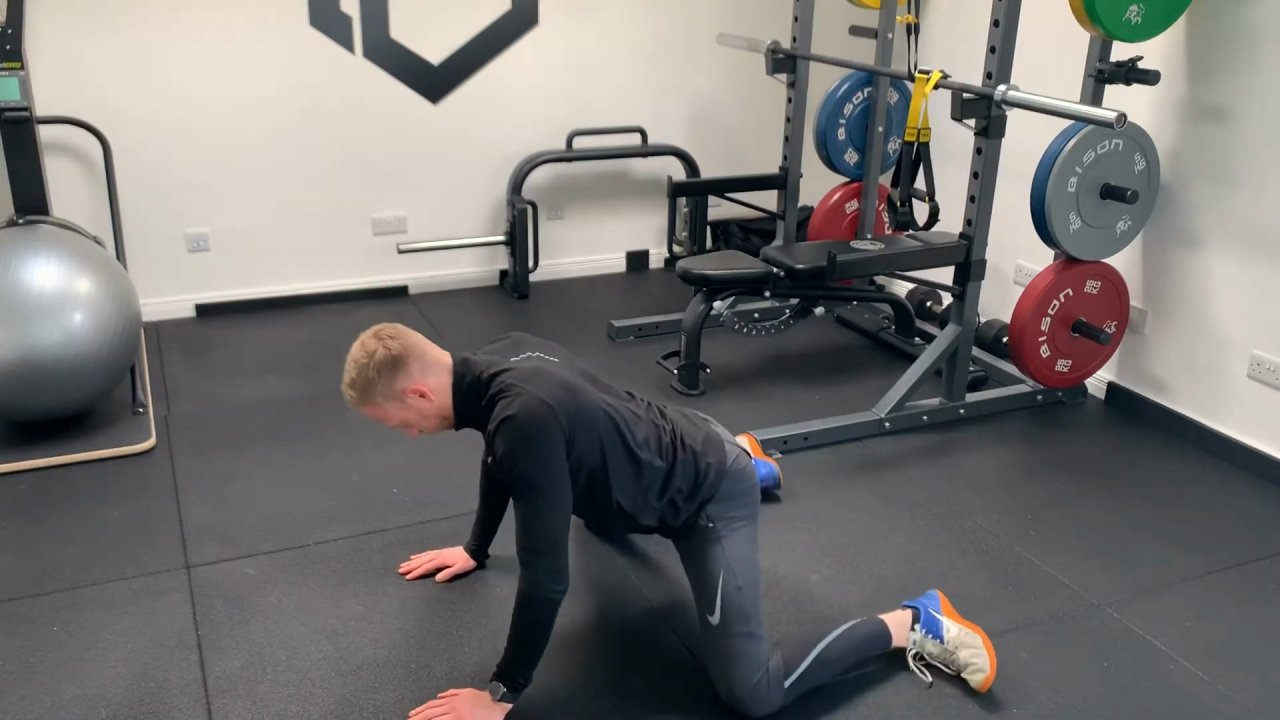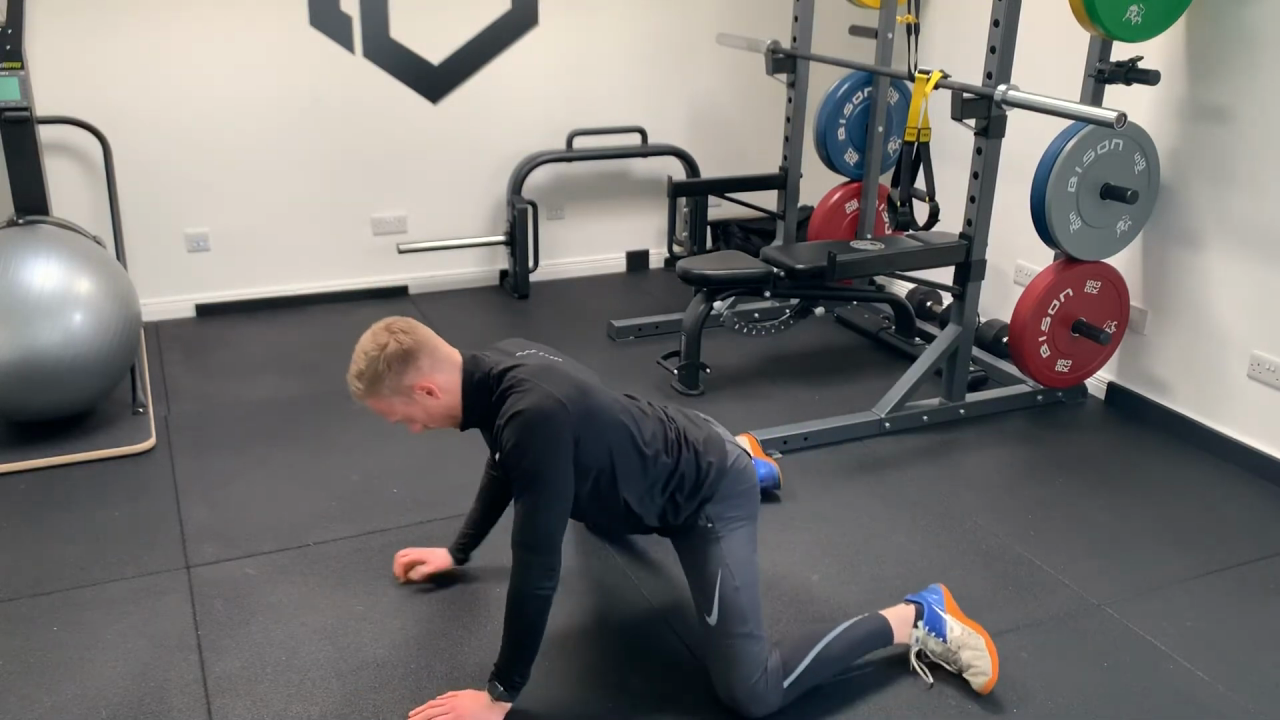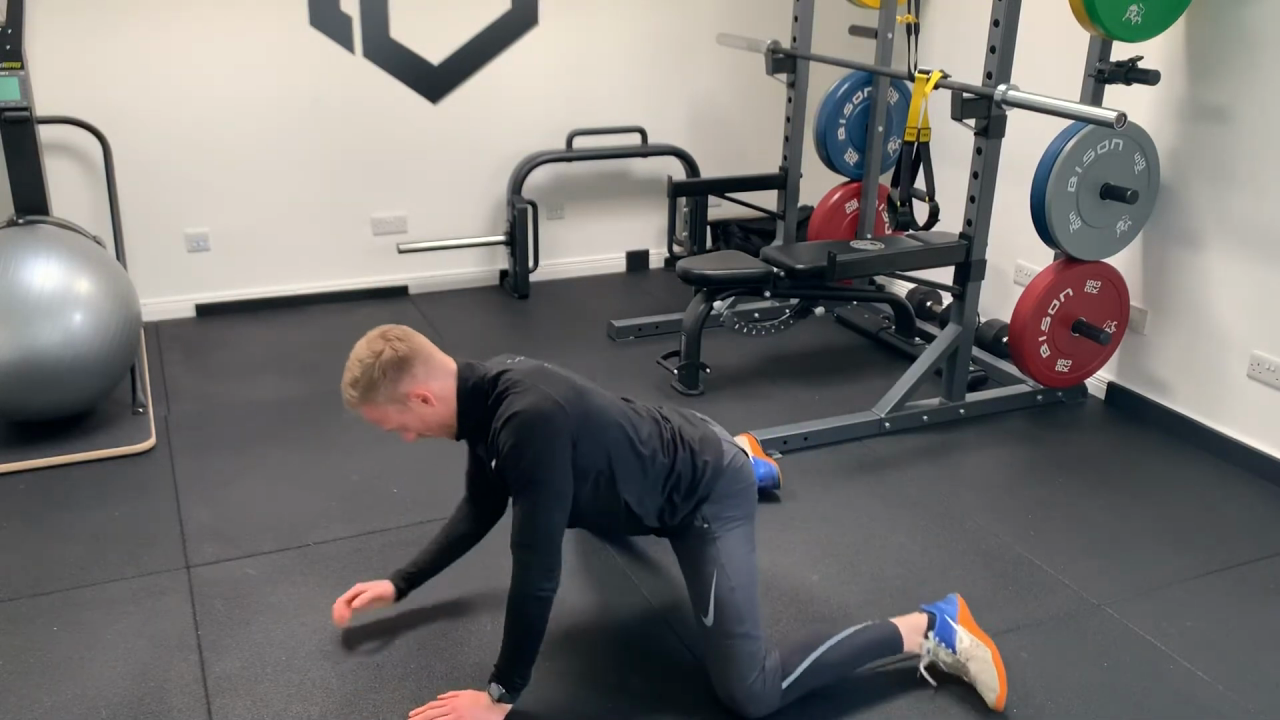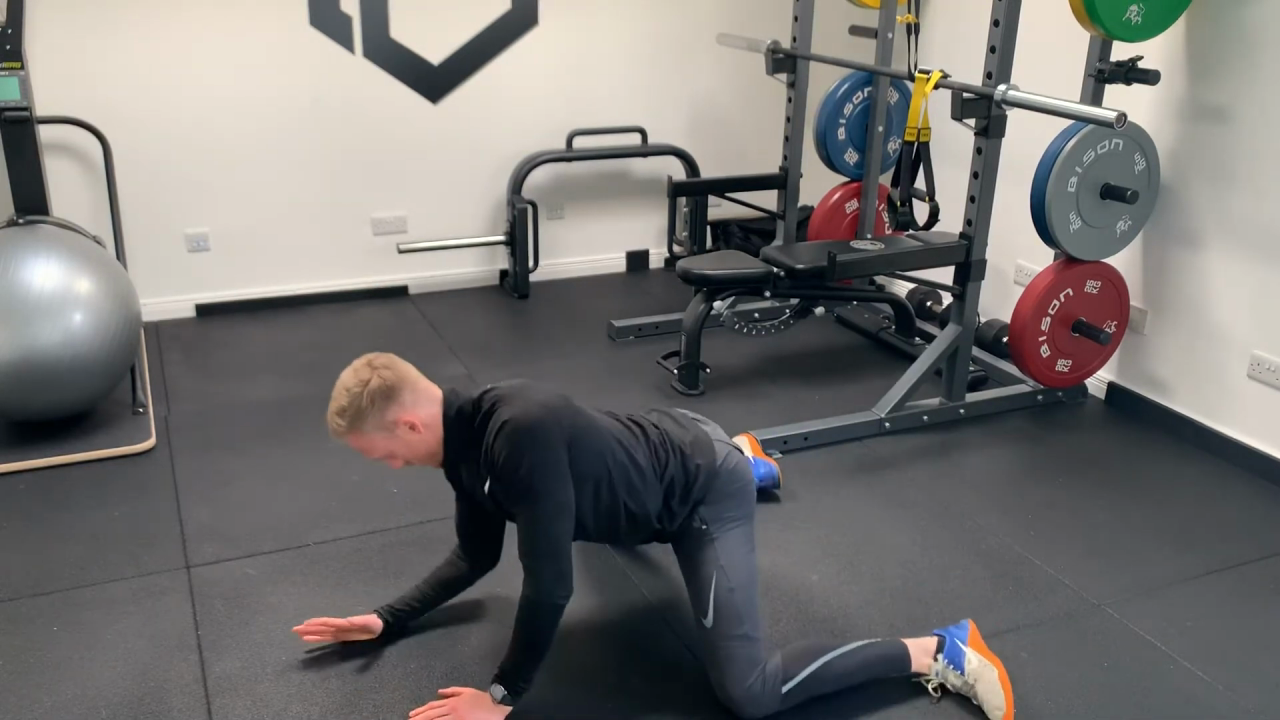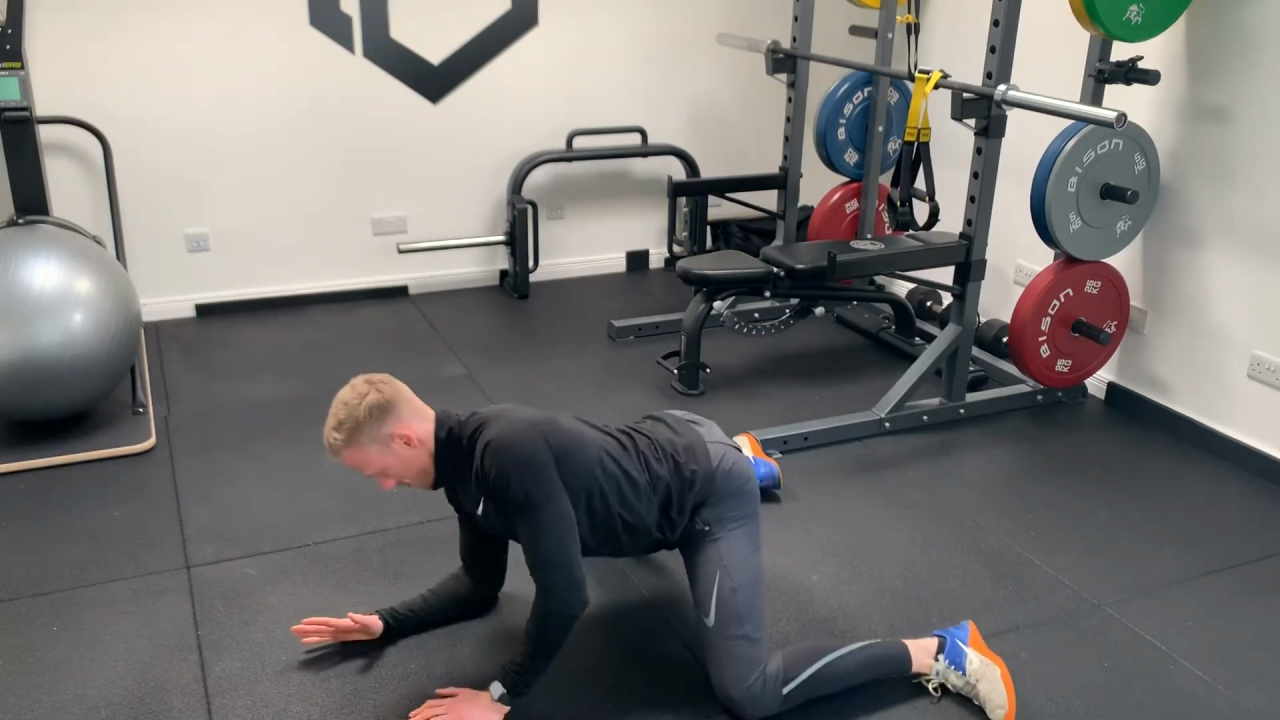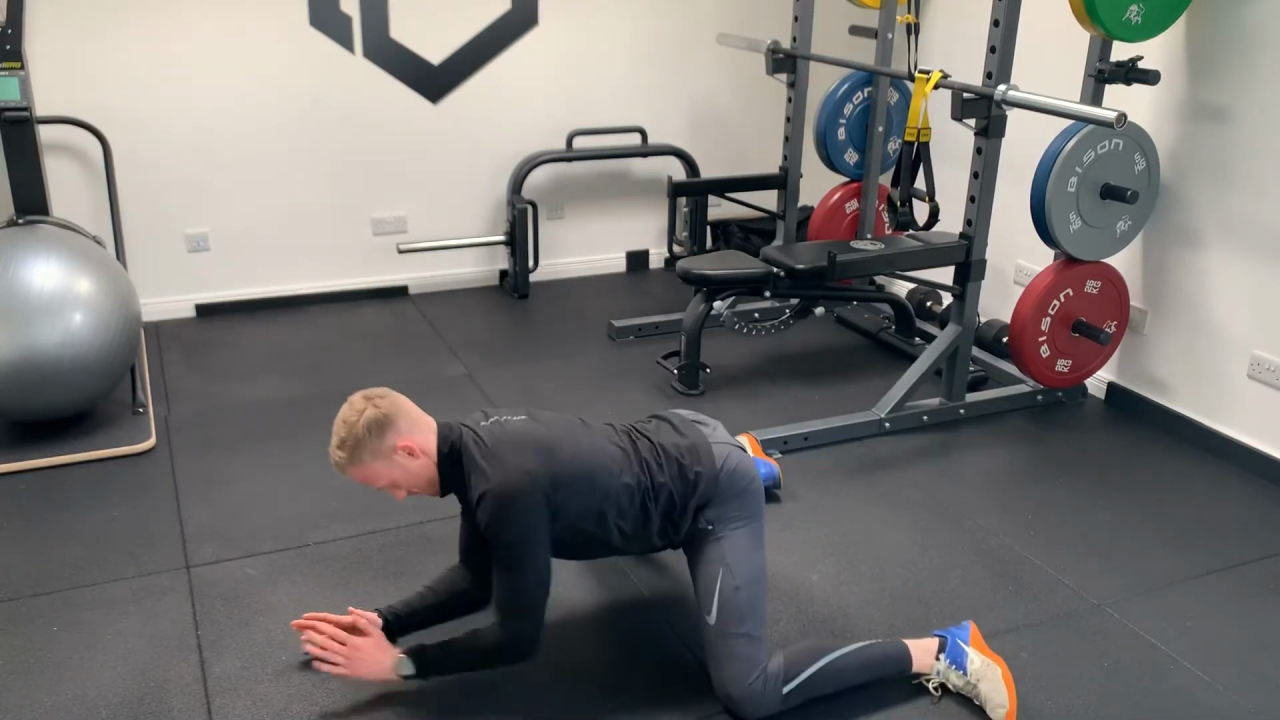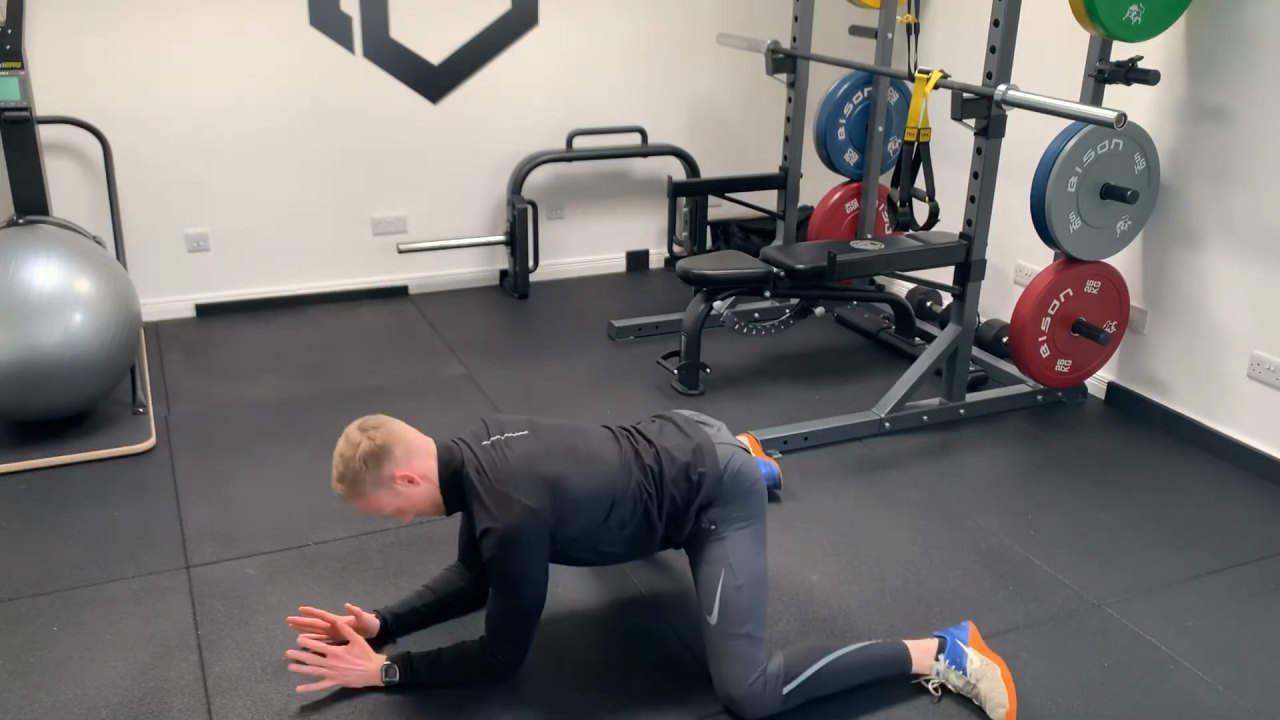
dt=0.2s
person 1, frame 1
left shoulder: (524, 418)
right shoulder: (495, 362)
left elbow: (546, 576)
right elbow: (498, 460)
right wrist: (474, 548)
left hip: (709, 494)
right hip: (676, 446)
right knee: (592, 512)
left ankle: (913, 623)
right ankle: (745, 459)
person 1, frame 2
left shoulder: (533, 414)
right shoulder: (499, 366)
left elbow: (537, 571)
right elbow: (504, 466)
right wrist: (457, 551)
left hip: (708, 493)
right hip: (673, 454)
right knee: (587, 509)
left ankle: (915, 619)
right ankle: (743, 458)
person 1, frame 3
left shoulder: (530, 418)
right shoulder: (487, 391)
left elbow: (536, 572)
right elbow: (482, 504)
right wrist: (399, 584)
left hip: (706, 493)
right hip: (672, 453)
right knee: (588, 515)
left ankle: (926, 629)
right ankle: (741, 457)
person 1, frame 4
left shoulder: (521, 431)
right shoulder: (468, 433)
left elbow: (549, 583)
right elbow: (475, 556)
right wrist: (383, 620)
left hip: (706, 492)
right hip: (670, 444)
right knee: (588, 512)
left ankle: (934, 653)
right ankle: (742, 455)
person 1, frame 5
left shoulder: (507, 451)
right shoulder: (464, 458)
left elbow: (564, 596)
right elbow: (480, 582)
right wrist: (383, 624)
left hip: (708, 490)
right hip: (667, 441)
right knee: (587, 508)
left ankle: (937, 652)
right ankle: (745, 457)
person 1, frame 6
left shoulder: (504, 486)
right shoulder: (470, 446)
left elbow: (518, 634)
right elbow: (476, 579)
right wrist: (384, 621)
left hip: (712, 492)
right hip: (675, 438)
left ankle: (938, 653)
right ankle: (747, 458)
person 1, frame 7
left shoulder: (509, 515)
right shoulder: (473, 451)
left elbow: (503, 655)
right elbow: (471, 580)
right wrist: (380, 622)
left hip: (716, 493)
right hip: (678, 437)
left ankle: (937, 653)
right ankle: (746, 457)
